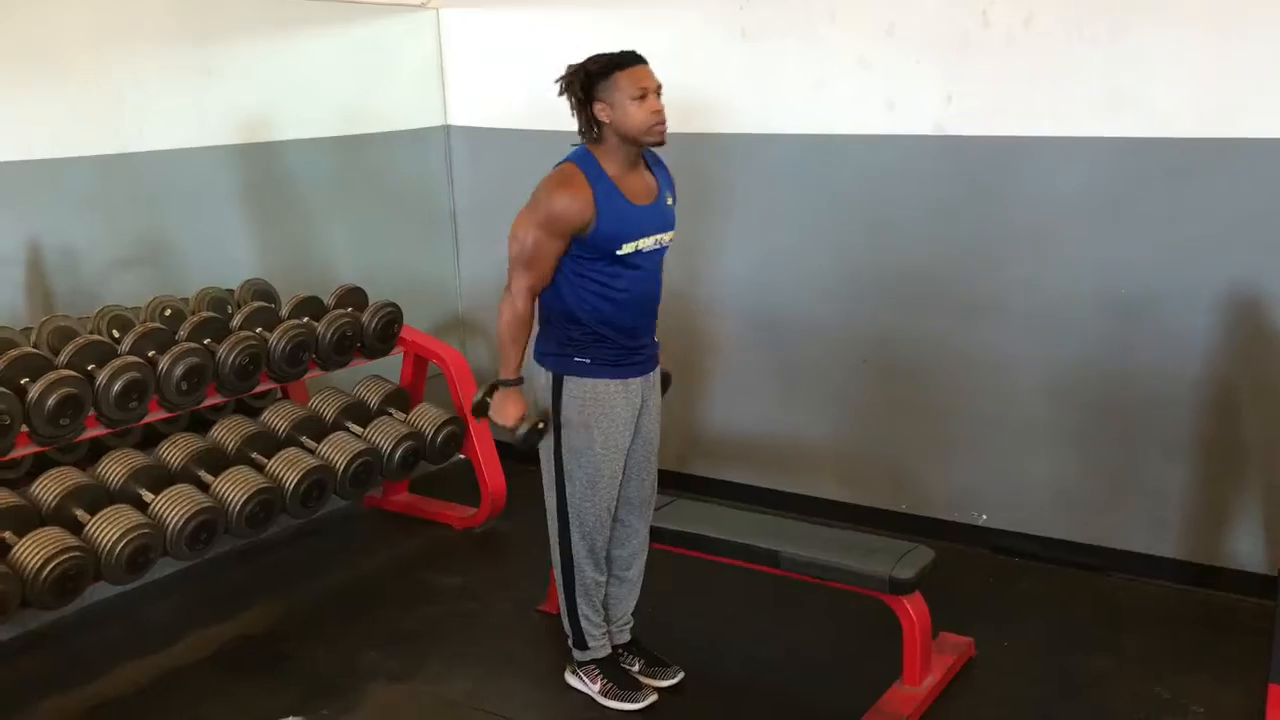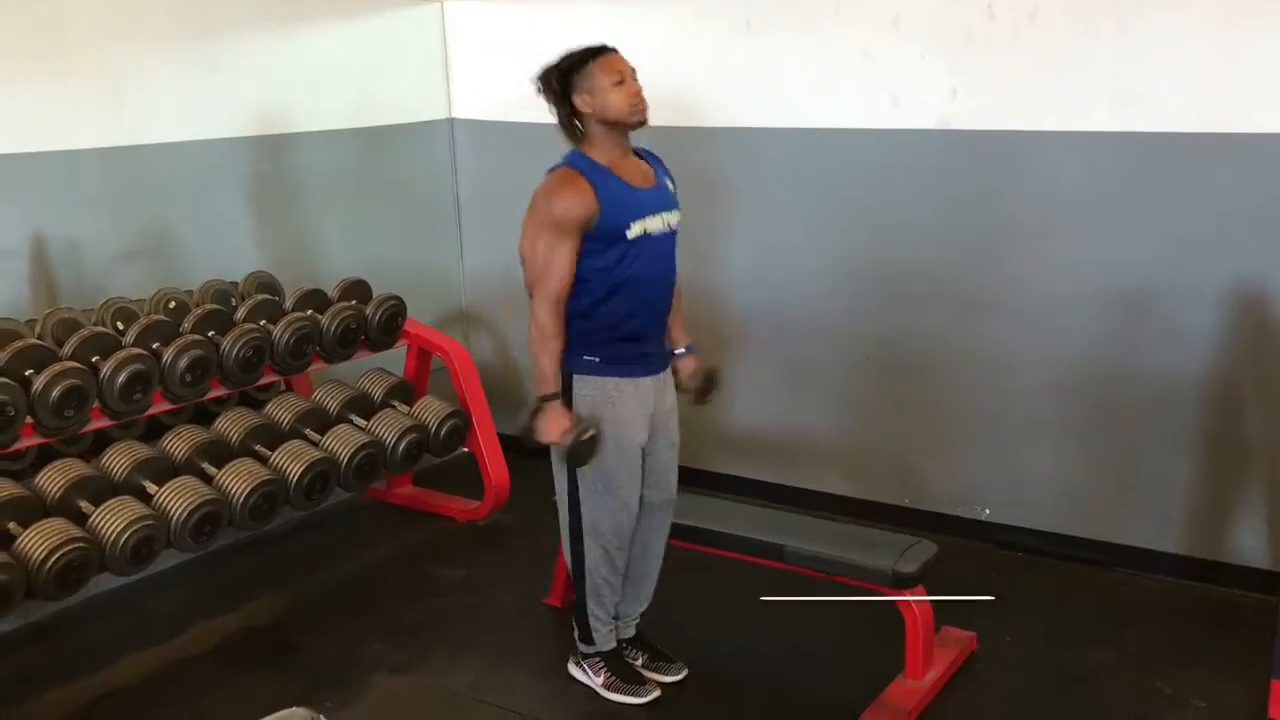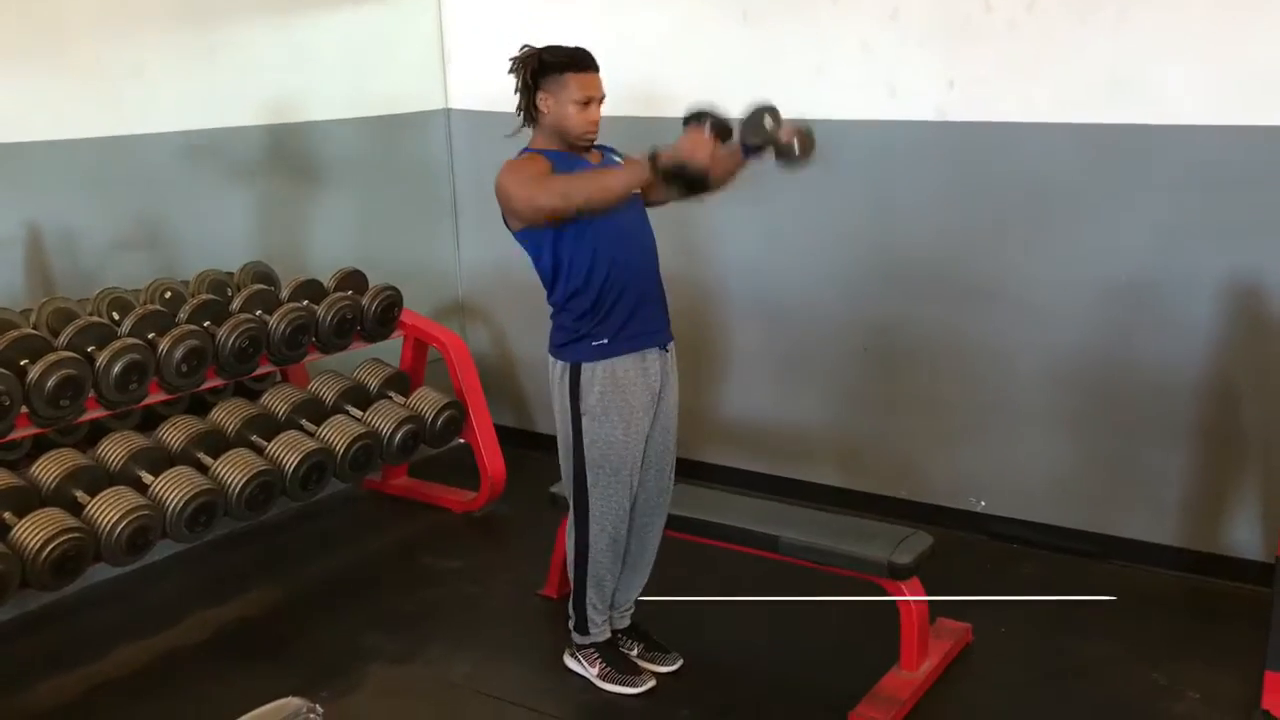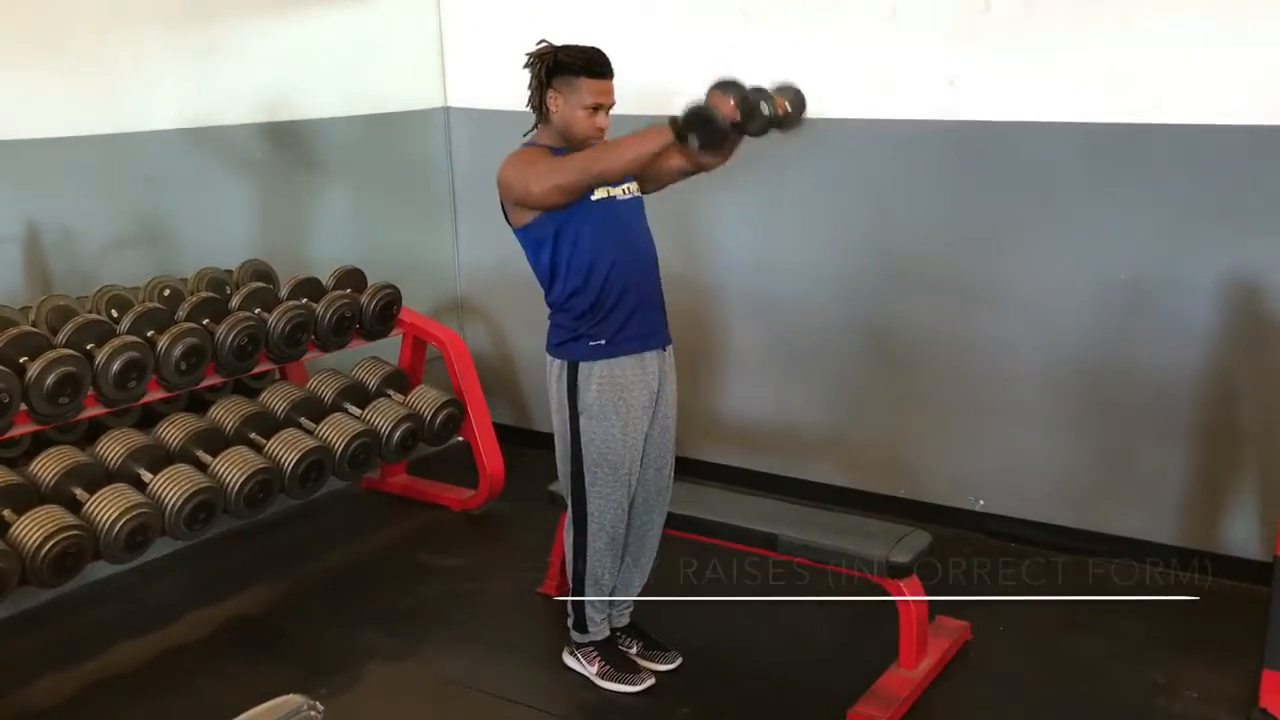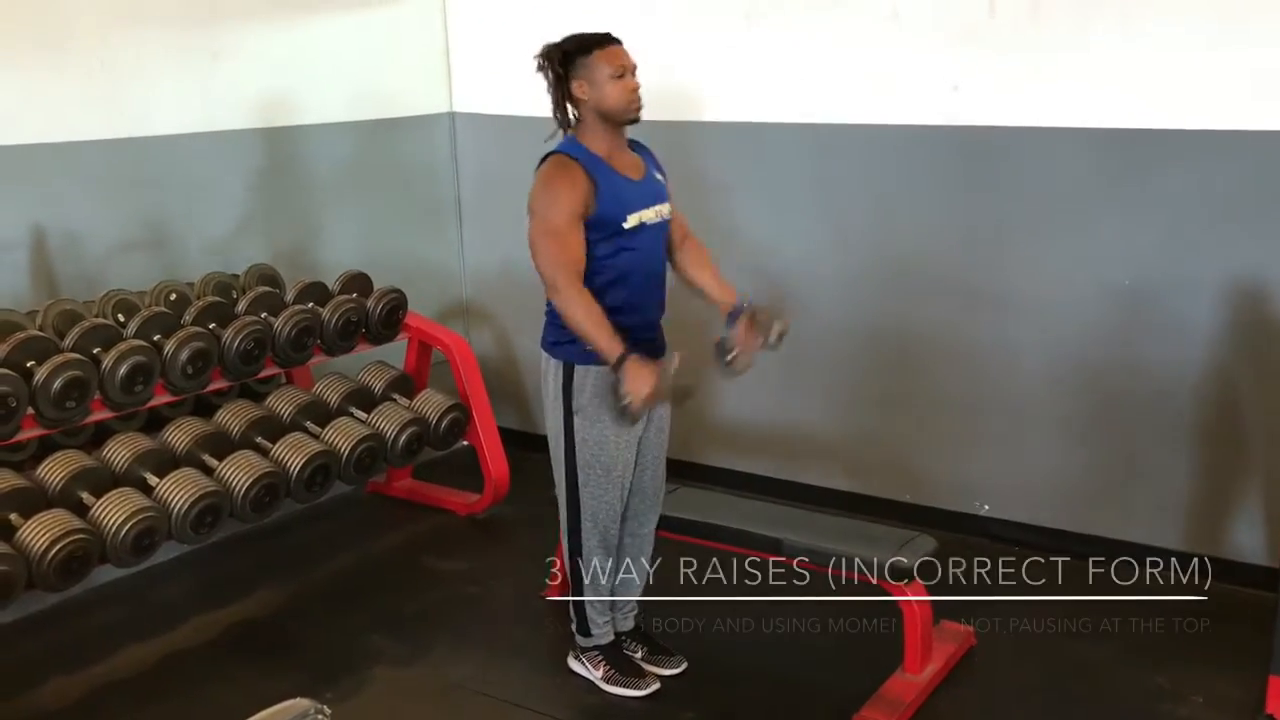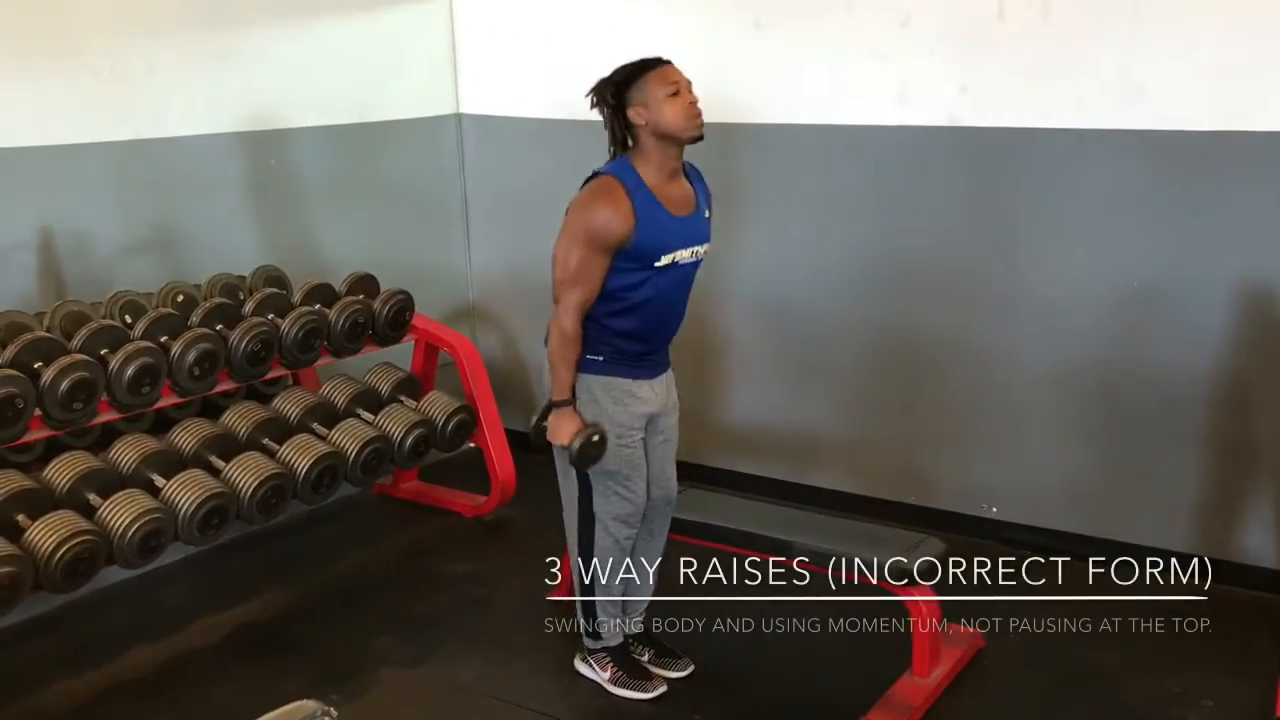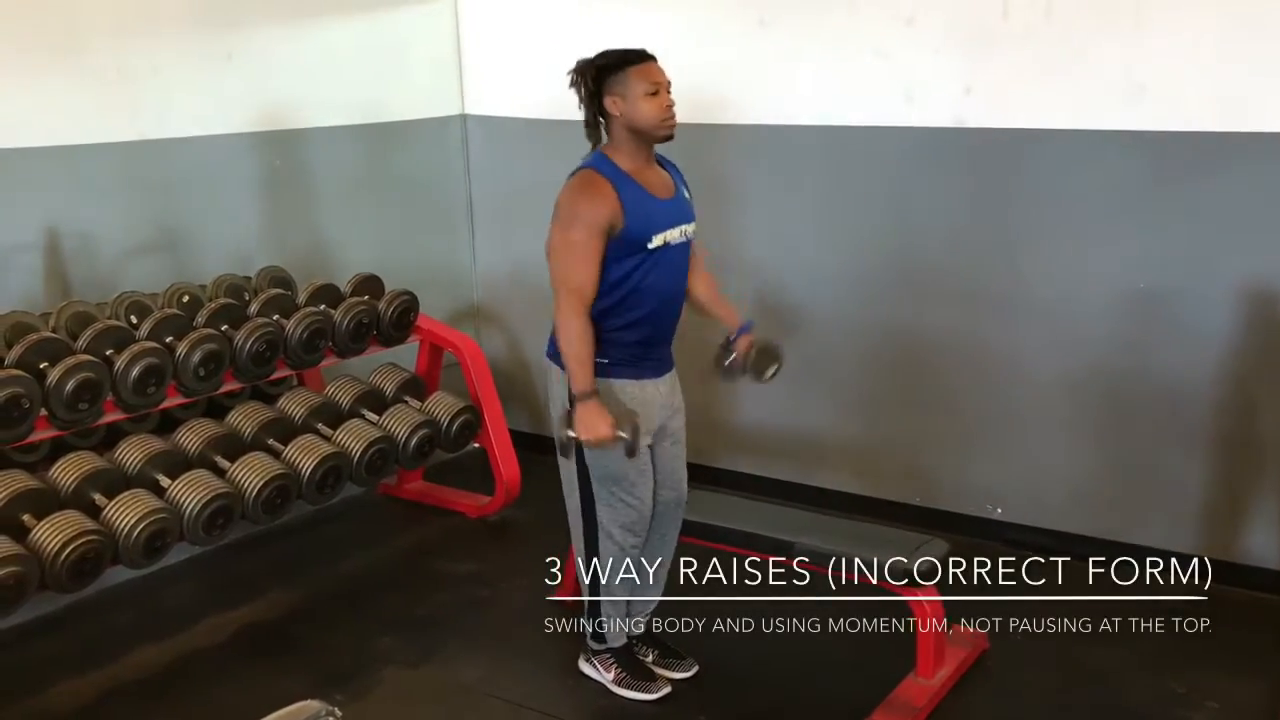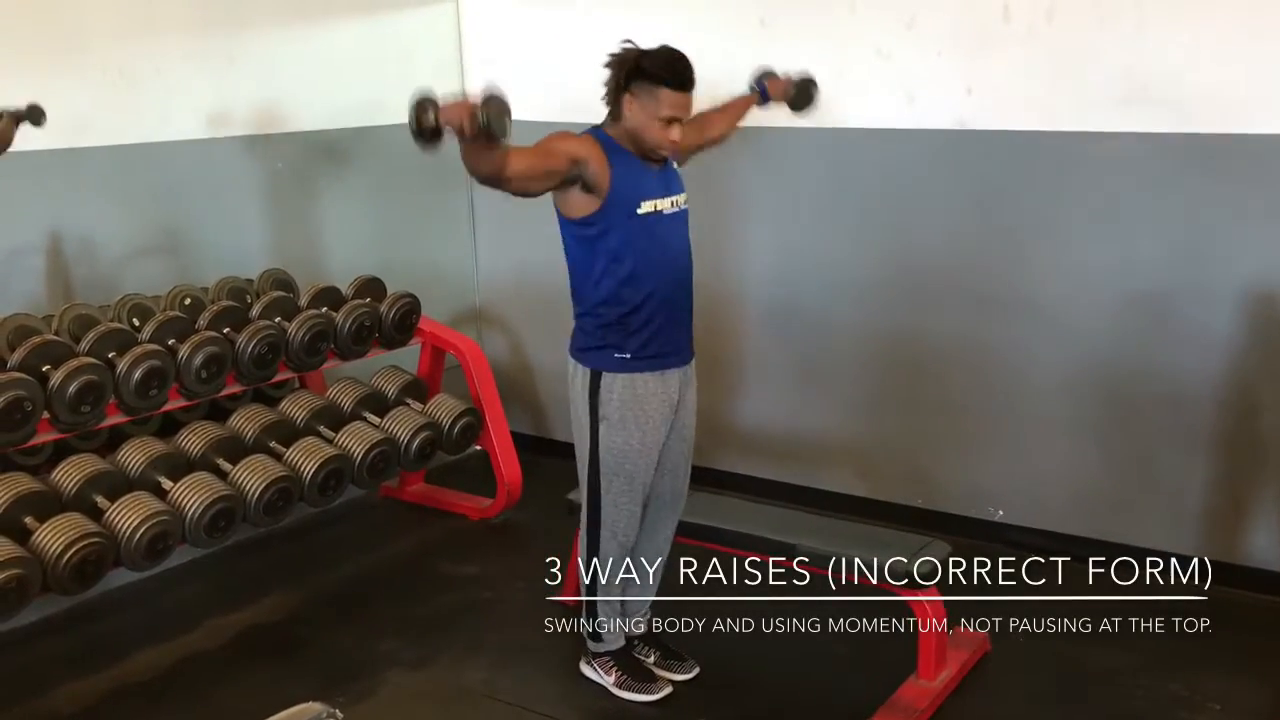
dt=0.4s
person 1, frame 1
left shoulder: (659, 177)
right shoulder: (570, 192)
right elbow: (521, 291)
right wrist: (509, 384)
left hip: (640, 373)
right hip: (582, 380)
left knee: (633, 512)
right knee: (587, 520)
left ankle: (620, 635)
right ankle: (588, 657)
person 1, frame 2
left shoulder: (656, 171)
right shoulder: (569, 191)
right elbow: (546, 303)
left wrist: (680, 349)
right wrist: (551, 399)
left hip: (654, 374)
right hip: (594, 378)
left knee: (655, 510)
right knee: (605, 519)
left ankle: (625, 630)
right ankle: (592, 649)
person 1, frame 3
left shoulder: (610, 161)
right shoulder: (524, 178)
left elbow: (703, 177)
right elbow: (579, 197)
left wrist: (747, 147)
right wrist: (664, 163)
left hip: (654, 351)
right hip: (595, 361)
left knee: (649, 500)
right knee: (601, 504)
left ankle: (619, 620)
right ankle: (589, 641)
person 1, frame 4
left shoulder: (614, 161)
right shoulder: (524, 172)
left elbow: (694, 161)
right elbow: (582, 174)
left wrist: (726, 125)
right wrist: (686, 125)
left hip: (653, 352)
right hip: (592, 364)
left knee: (649, 499)
right knee: (601, 505)
left ankle: (618, 619)
right ankle: (586, 638)
person 1, frame 5
left shoulder: (644, 162)
right shoulder: (563, 177)
left elbow: (681, 247)
right elbow: (563, 285)
left wrist: (733, 308)
right wrist: (622, 359)
left hip: (646, 360)
right hip: (588, 368)
left knee: (641, 503)
right knee: (595, 510)
left ankle: (623, 623)
right ankle: (592, 645)
person 1, frame 6
left shoulder: (695, 187)
right shoulder: (609, 201)
right elbow: (567, 310)
right wrist: (562, 404)
left hip: (654, 375)
right hip: (600, 377)
left knee: (656, 504)
right knee: (611, 512)
left ankle: (631, 627)
right ankle: (599, 646)
person 1, frame 7
left shoulder: (669, 177)
right shoulder: (592, 192)
left elbow: (690, 267)
right elbow: (571, 303)
left wrist: (736, 328)
right wrist: (585, 398)
left hip: (658, 373)
right hip: (606, 380)
left knee: (666, 506)
right knee: (616, 516)
left ankle: (635, 629)
right ankle: (603, 646)
person 1, frame 8
left shoulder: (661, 154)
right shoulder: (584, 157)
left elbow: (712, 126)
right elbow: (500, 168)
left wrist: (760, 93)
right wrist: (469, 131)
left hip: (676, 365)
right hip: (617, 373)
left knee: (663, 508)
right knee: (615, 515)
left ankle: (635, 627)
right ankle: (602, 648)
